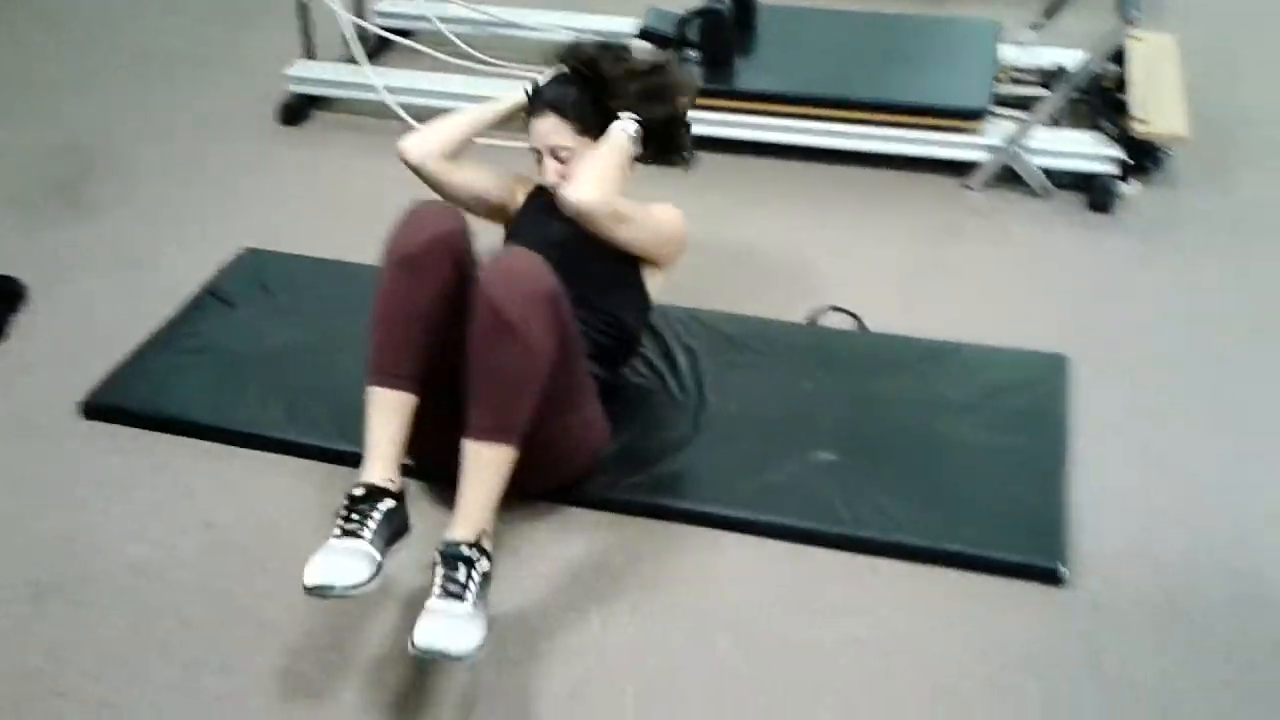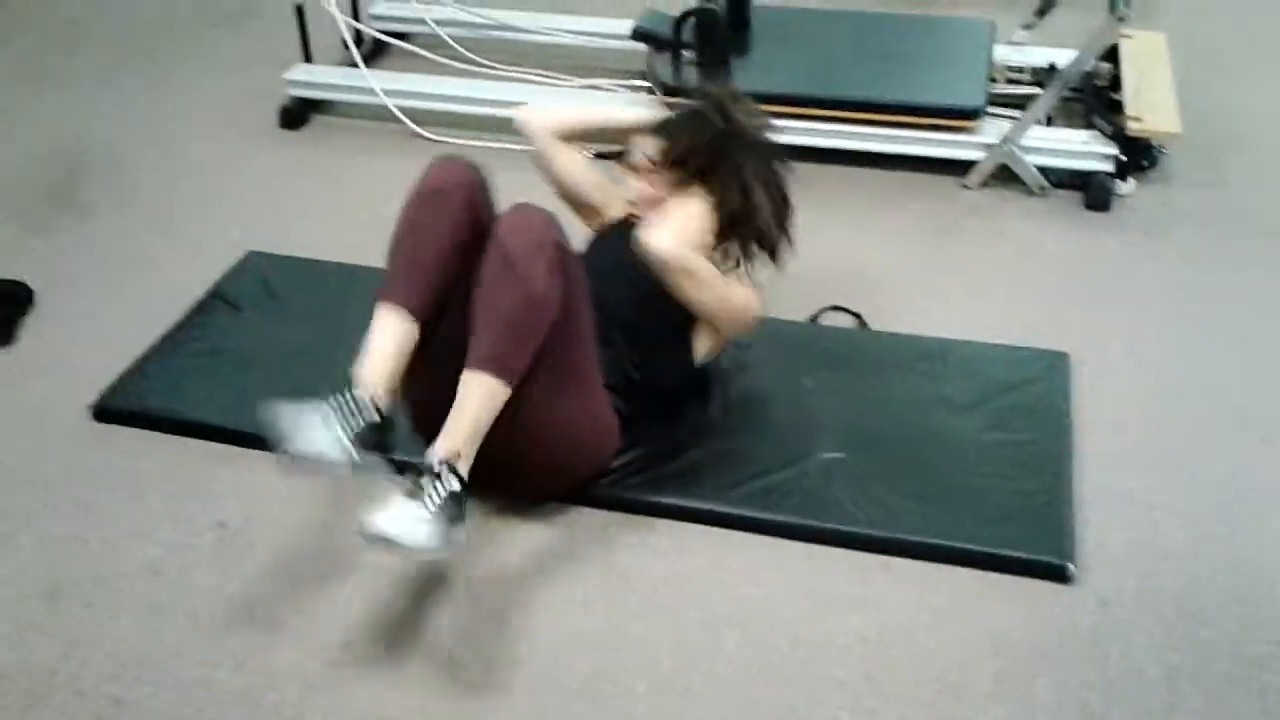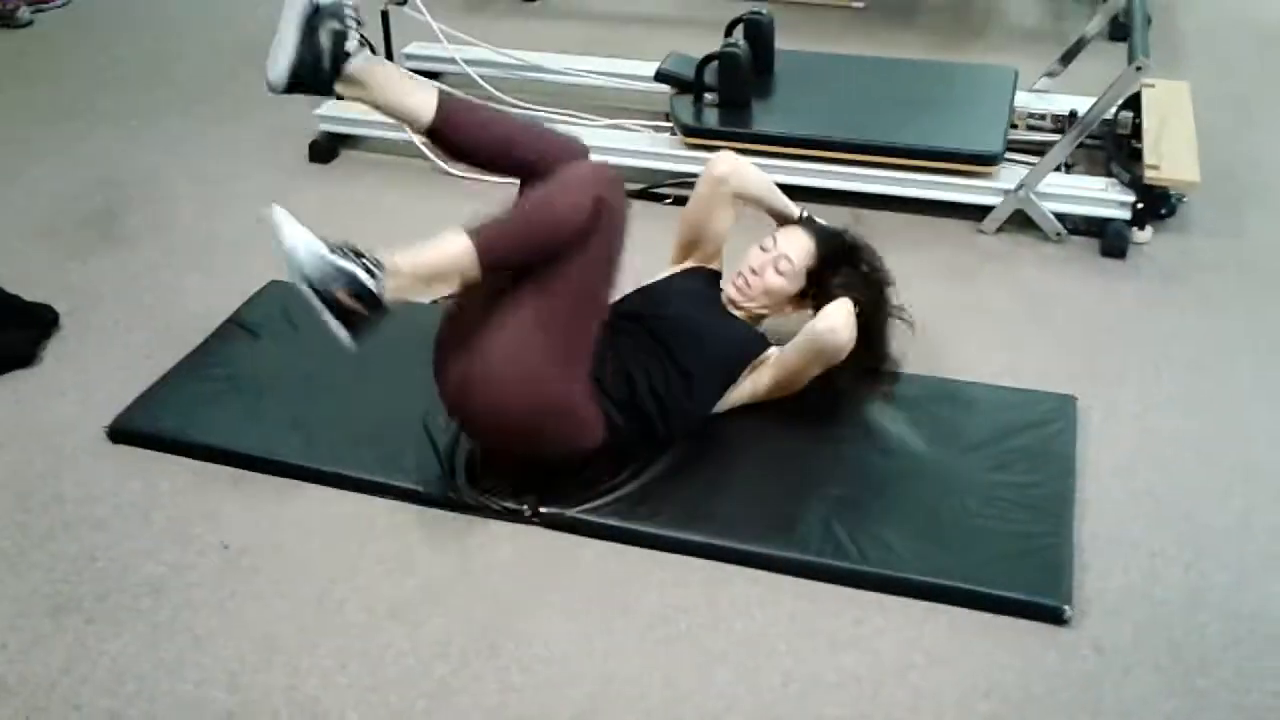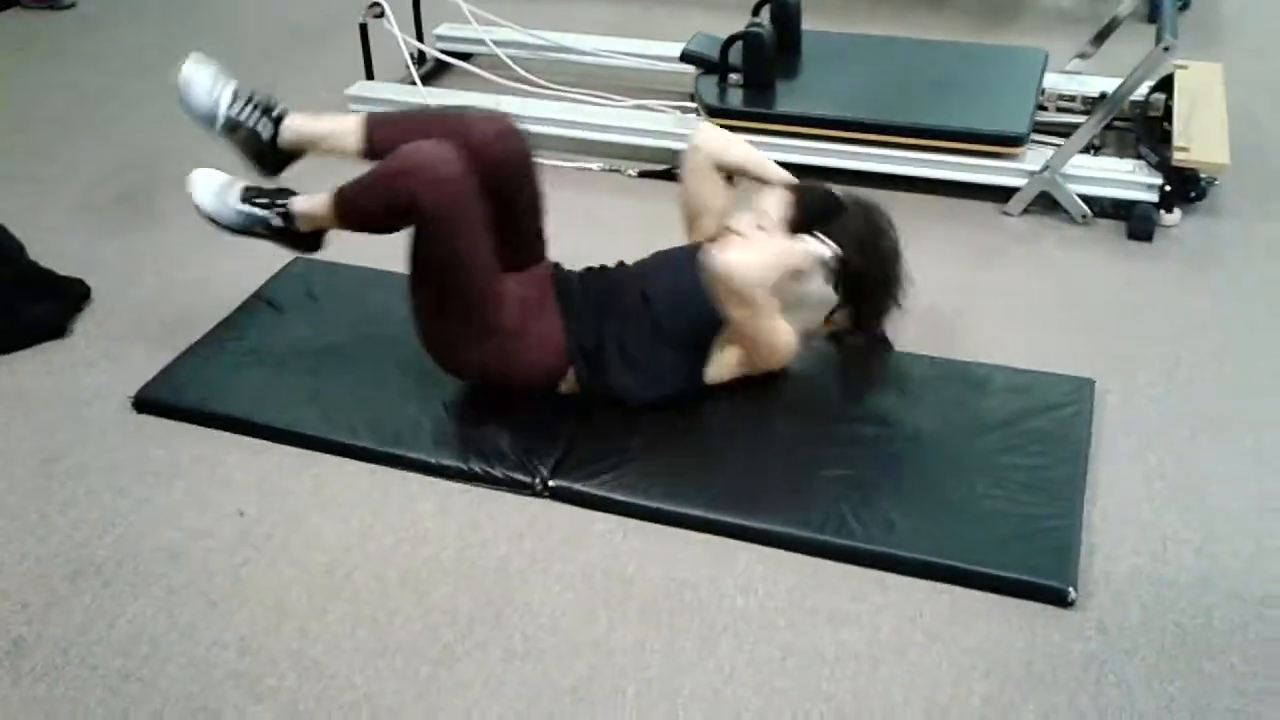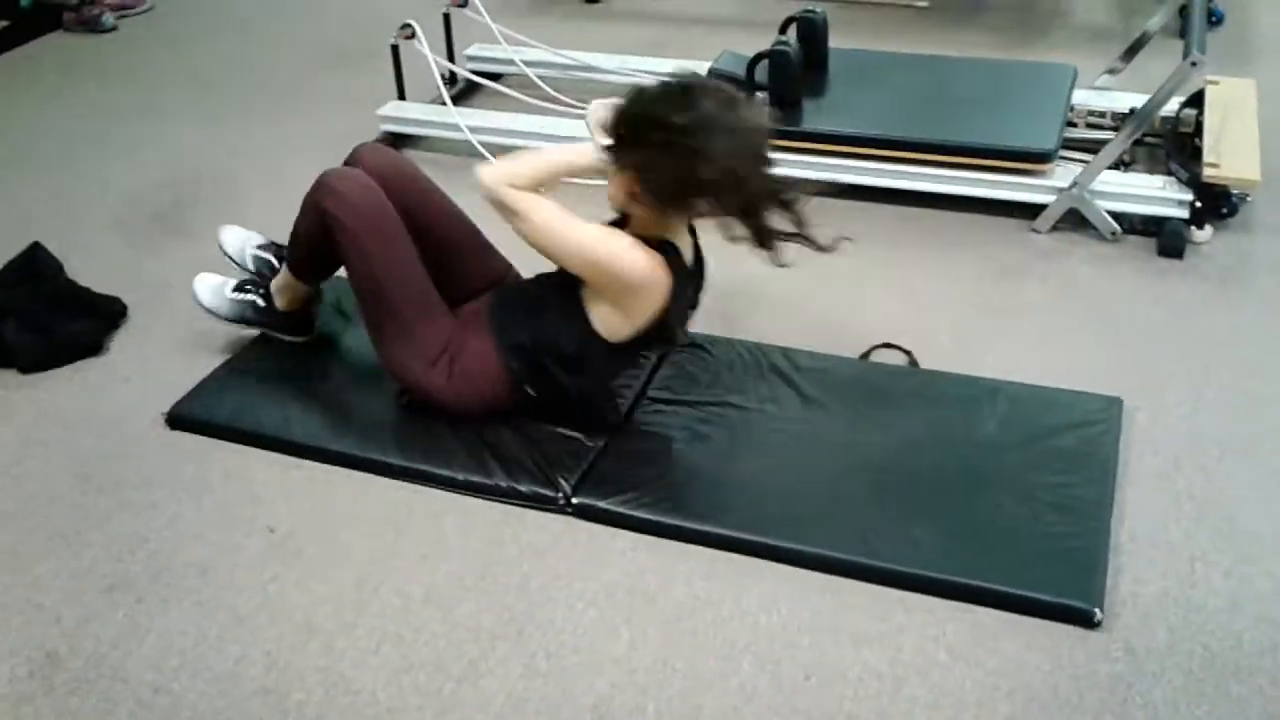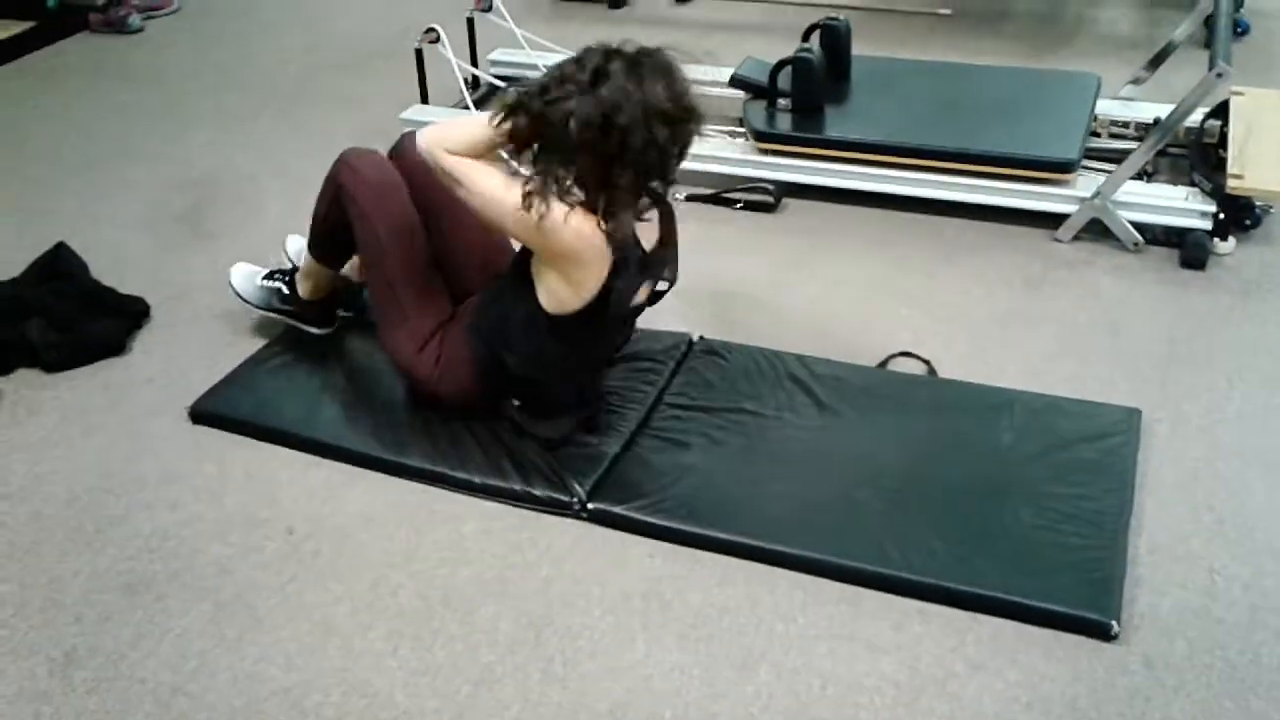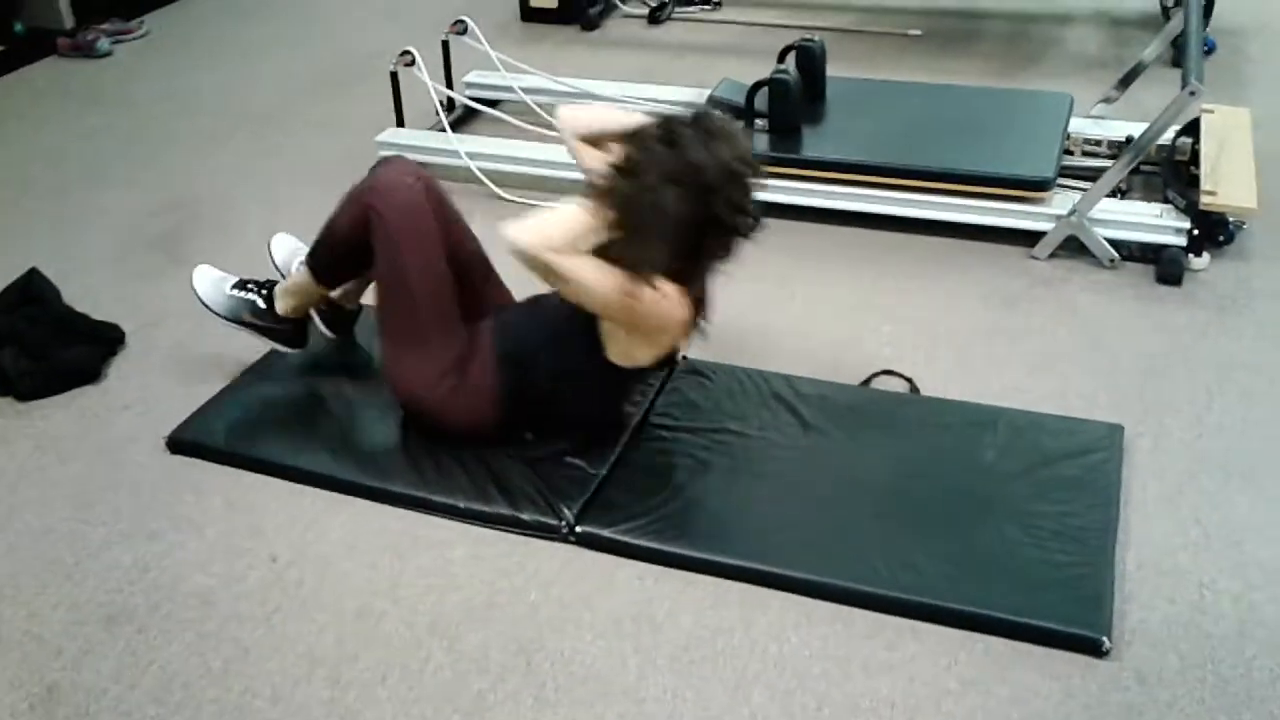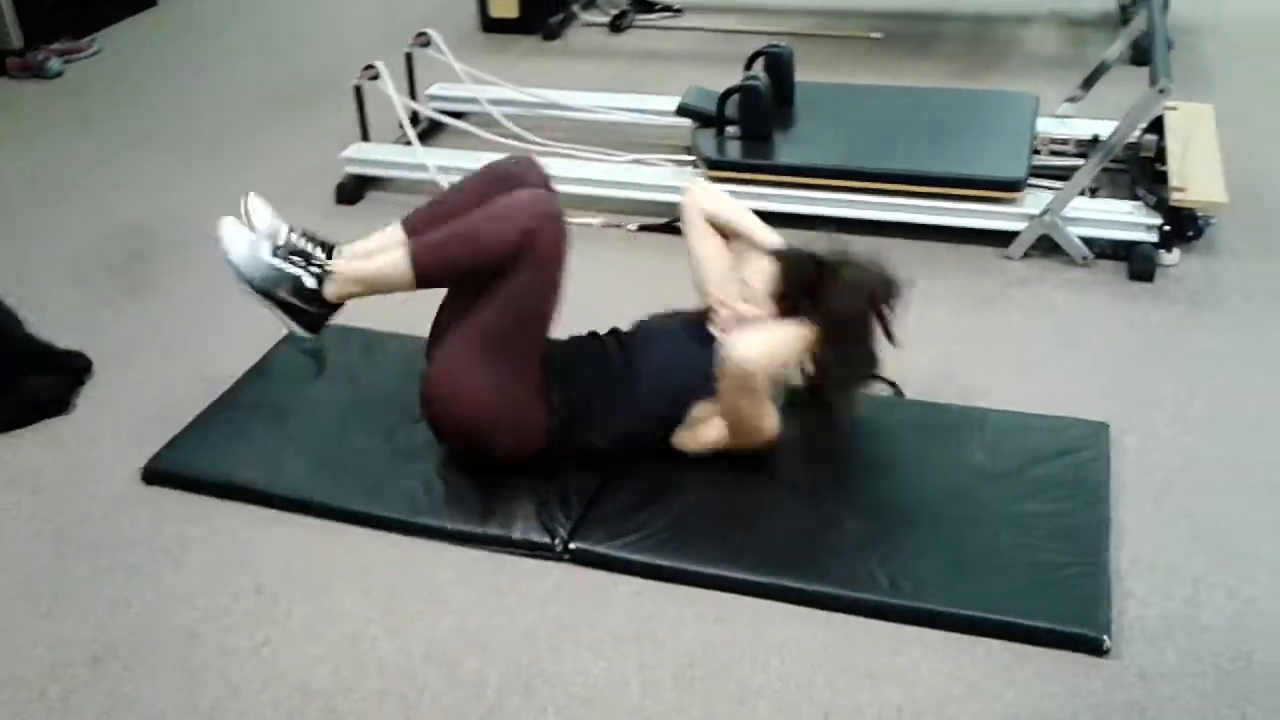
dt=0.3s
person 1, frame 1
left shoulder: (659, 230)
right shoulder: (525, 200)
left elbow: (584, 198)
right elbow: (418, 150)
left wrist: (624, 127)
right wrist: (528, 100)
left hip: (548, 436)
right hip: (454, 418)
left knee: (516, 276)
right knee: (428, 226)
left ankle: (468, 549)
right ankle: (376, 494)
person 1, frame 2
left shoulder: (728, 302)
right shoulder: (618, 219)
left elbow: (664, 255)
right elbow: (536, 124)
left wrist: (705, 185)
right wrist: (651, 120)
left hip: (559, 440)
right hip: (464, 399)
left knee: (528, 233)
right knee: (452, 178)
left ankle: (447, 481)
right ankle: (363, 412)
person 1, frame 3
left shoulder: (764, 367)
right shoulder: (699, 274)
left elbow: (834, 336)
right elbow: (723, 170)
left wrist: (844, 293)
right wrist: (795, 215)
left hip: (538, 408)
right hip: (484, 366)
left knee: (594, 187)
right knee: (563, 158)
left ankle: (371, 284)
right ankle: (342, 65)
person 1, frame 4
left shoulder: (764, 344)
right shoulder: (717, 253)
left elbow: (737, 266)
right elbow: (706, 145)
left wrist: (801, 255)
right wrist: (793, 185)
left hip: (510, 343)
right hip: (539, 290)
left knee: (428, 168)
right knee: (492, 137)
left ankle: (295, 220)
right ankle: (275, 133)
person 1, frame 5
left shoulder: (640, 270)
right shoulder: (670, 229)
left elbow: (497, 183)
right elbow: (602, 116)
left wrist: (601, 155)
left hip: (457, 369)
right hip: (501, 309)
left knee: (342, 188)
right knee: (373, 162)
left ankle: (280, 305)
right ankle: (293, 260)
person 1, frame 6
left shoulder: (575, 234)
right shoulder: (649, 208)
left elbow: (437, 144)
left hip: (455, 363)
right hip: (502, 315)
left knee: (360, 169)
right knee: (406, 154)
left ankle: (306, 295)
right ankle: (343, 277)
person 1, frame 7
left shoulder: (660, 303)
right shoulder: (677, 247)
left elbow: (527, 240)
right elbow: (570, 121)
left wrist: (613, 204)
right wrist: (655, 135)
left hip: (461, 390)
right hip: (501, 337)
left knee: (389, 191)
right knee: (400, 172)
left ankle: (283, 309)
right ankle: (335, 299)
person 1, frame 8
left shoulder: (748, 423)
right shoulder: (729, 318)
left elbow: (750, 361)
right elbow: (698, 195)
left wrist: (806, 331)
right wrist: (779, 256)
left hip: (483, 410)
right hip: (477, 369)
left knee: (536, 216)
right knee: (522, 179)
left ankle: (317, 290)
right ankle: (324, 264)
